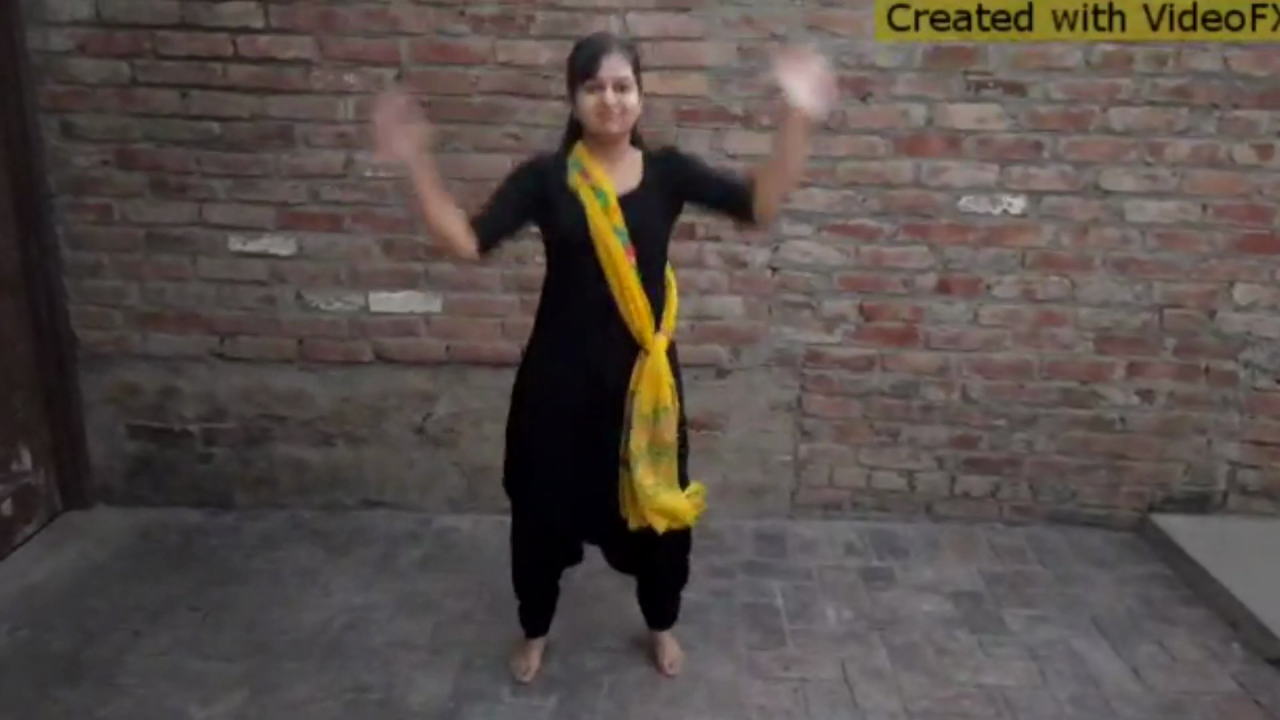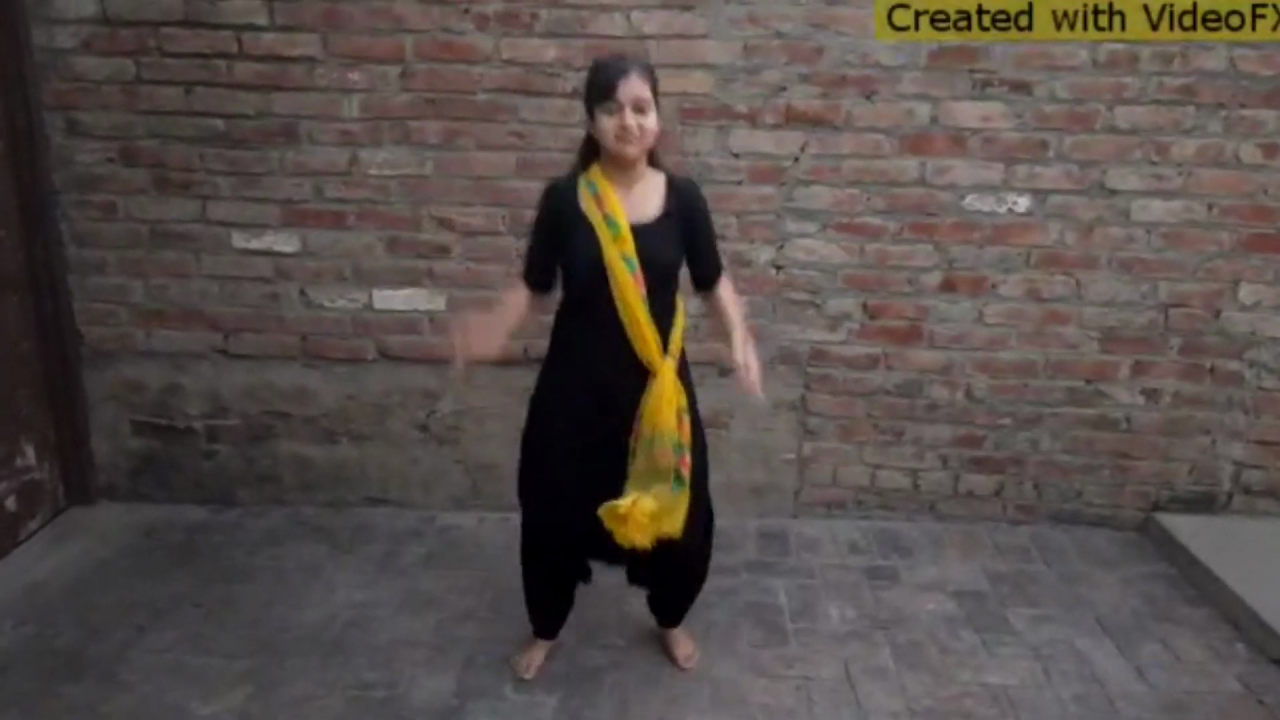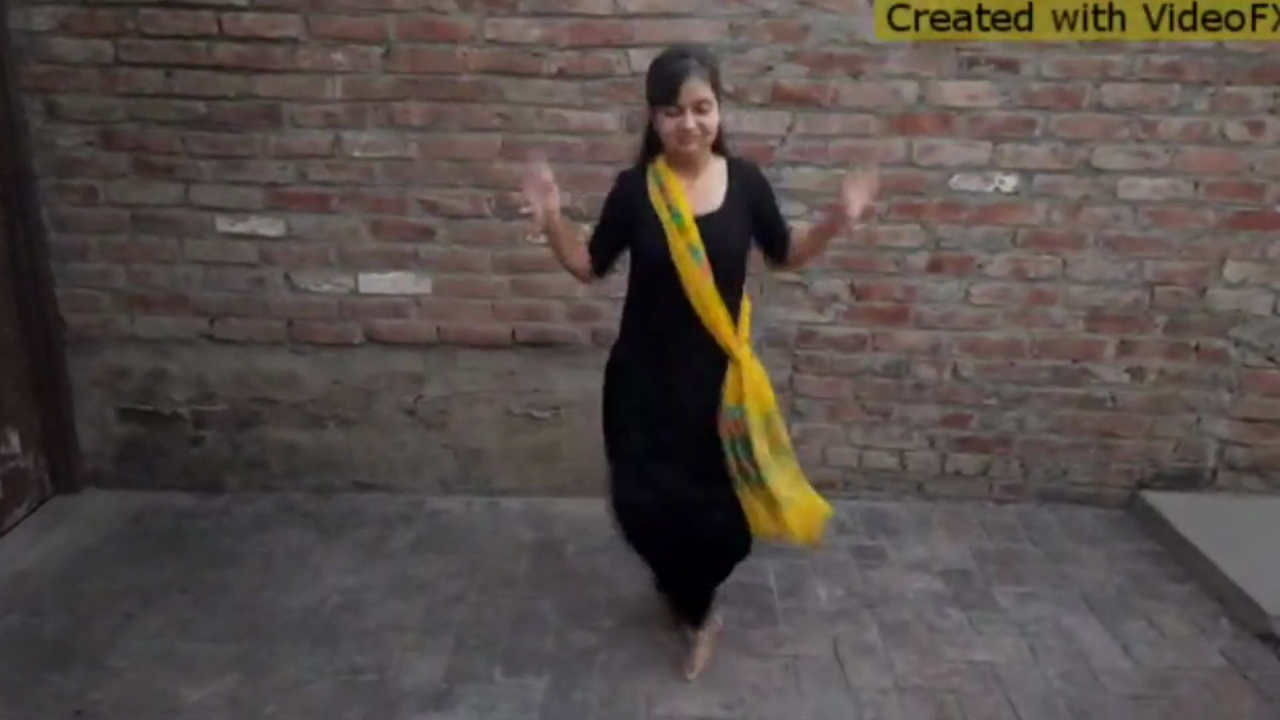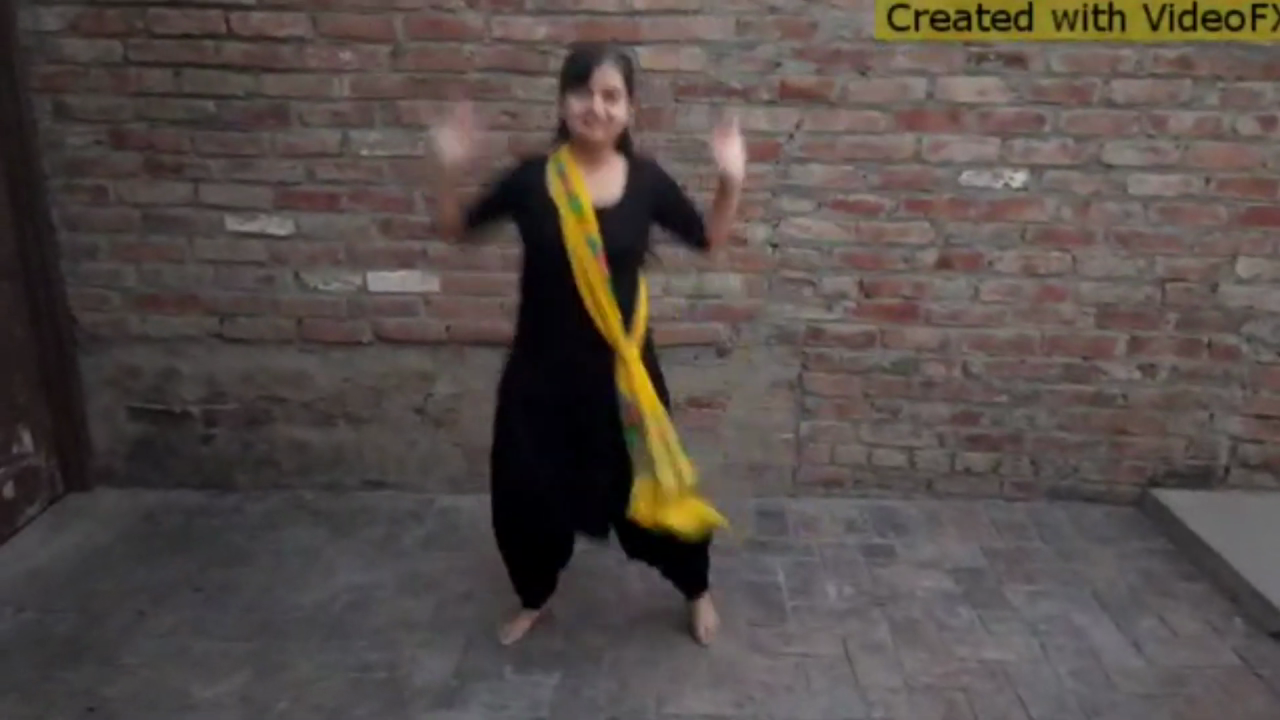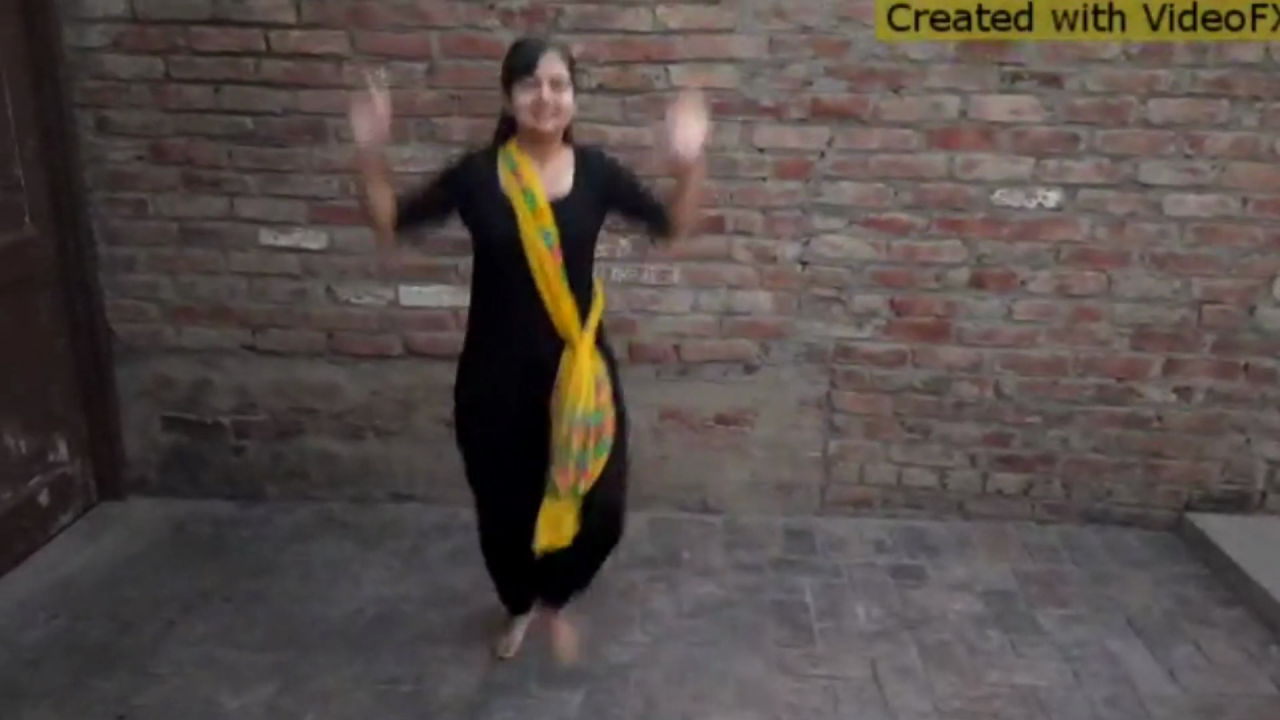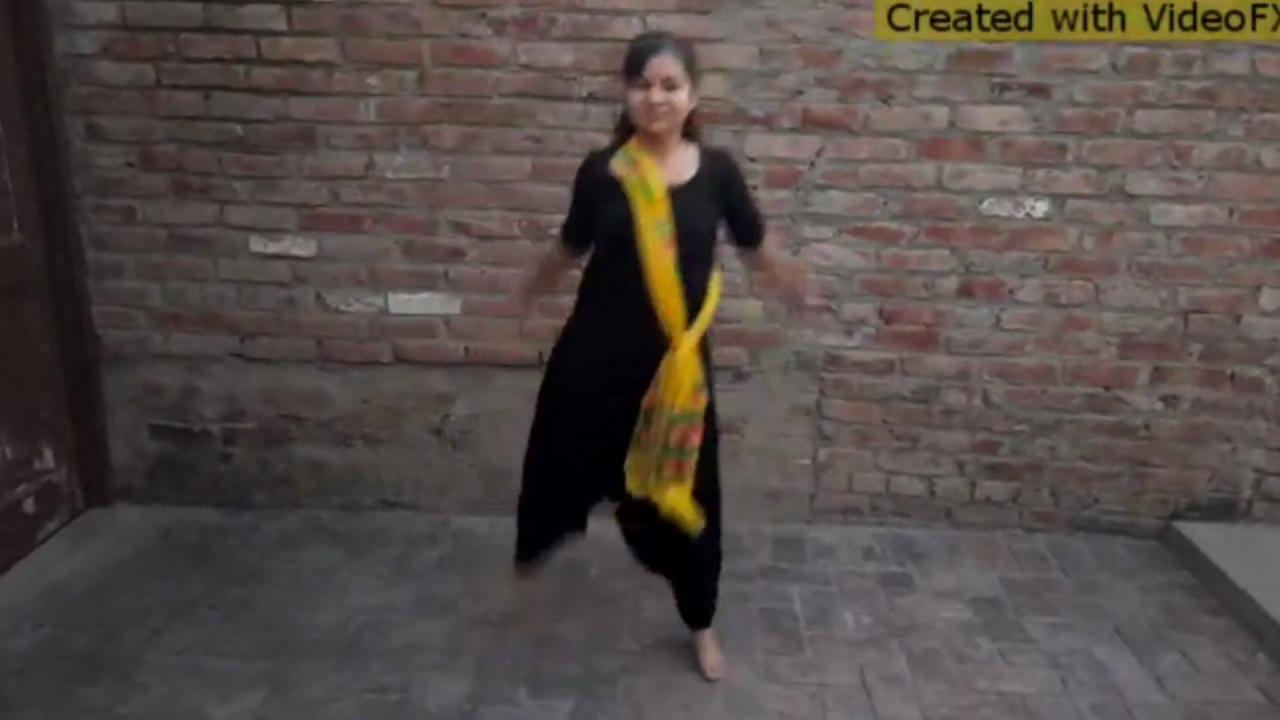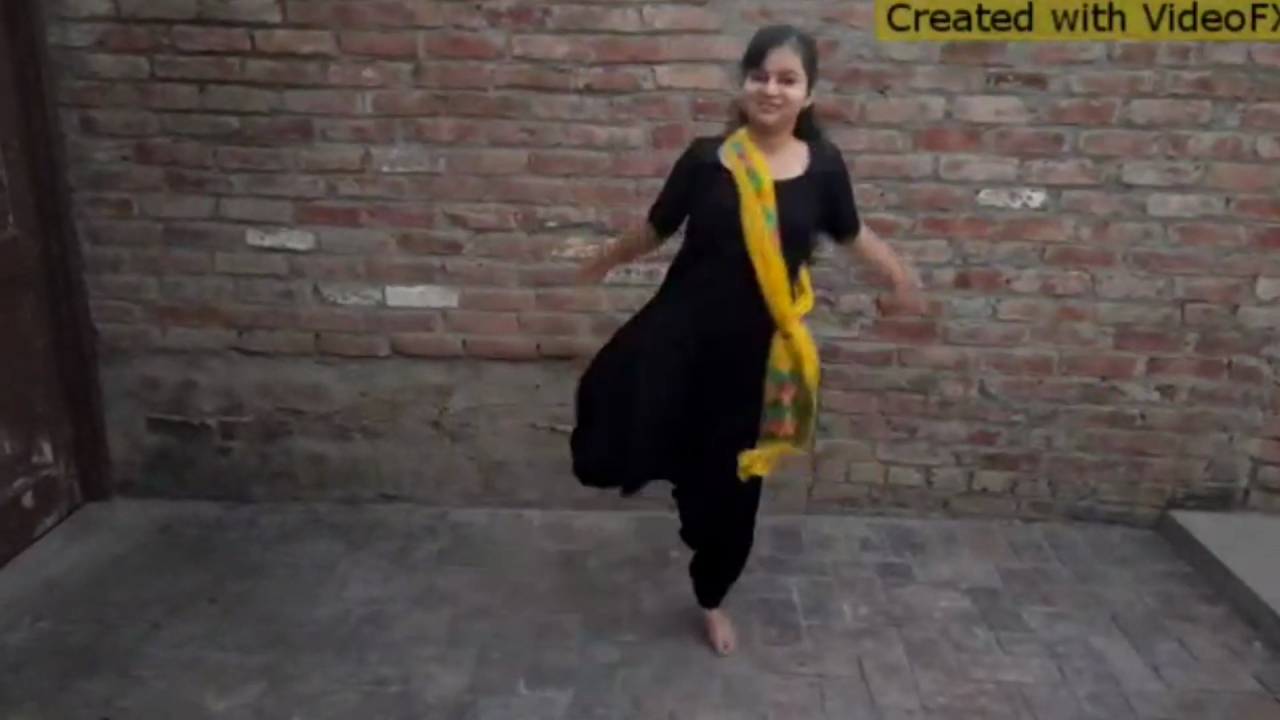
dt=0.7s
person 1, frame 1
left shoulder: (667, 169)
right shoulder: (544, 176)
left elbow: (760, 205)
right elbow: (467, 242)
left wrist: (795, 121)
right wrist: (418, 164)
left hip: (642, 369)
right hip: (560, 369)
left knee: (657, 505)
right knee: (543, 507)
left ankle: (661, 625)
right ankle: (535, 629)
person 1, frame 2
left shoulder: (682, 197)
right shoulder: (564, 199)
left elbow: (713, 282)
right elbow: (534, 284)
left wrist: (740, 342)
right wrist: (494, 328)
left hip: (658, 388)
right hip: (575, 389)
left knee: (683, 520)
right knee: (555, 518)
left ankle: (671, 620)
right ankle: (544, 631)
person 1, frame 3
left shoulder: (746, 181)
right shoulder: (633, 188)
left elbow: (786, 254)
right elbow: (590, 267)
left wrist: (842, 217)
right wrist: (551, 220)
left hip: (721, 375)
right hip: (646, 373)
left knee: (723, 508)
right knee: (656, 509)
left ankle: (696, 610)
right ankle: (691, 608)
person 1, frame 4
left shoulder: (647, 180)
right shoulder: (529, 179)
left elbow: (709, 237)
right elbow: (457, 227)
left wrist: (731, 183)
right wrist: (452, 171)
left hip: (620, 370)
right hip: (541, 372)
right knee: (527, 506)
left ankle: (697, 591)
right ankle: (534, 597)
person 1, frame 5
left shoulder: (596, 170)
right shoulder: (476, 173)
left elbow: (670, 229)
right elbow: (393, 226)
left wrist: (687, 168)
right wrist: (373, 167)
left hip: (576, 367)
right hip: (497, 368)
left knee: (595, 512)
right knee: (503, 507)
left ankle: (554, 599)
right ankle: (518, 603)
person 1, frame 6
left shoulder: (716, 170)
right shoulder: (602, 170)
left elbow: (752, 240)
right elbow: (572, 244)
left wrist: (782, 274)
right wrist: (536, 282)
left hip: (678, 361)
right hip: (596, 353)
left knee: (686, 498)
right knee: (561, 470)
left ankle: (701, 625)
right ankle: (535, 547)
person 1, frame 7
left shoulder: (822, 165)
right shoulder: (707, 157)
left elbow: (847, 229)
right elbow: (660, 225)
left wrist: (897, 277)
right wrist: (607, 258)
left hip: (751, 347)
right hip: (675, 328)
left knee: (729, 481)
left ankle: (712, 600)
